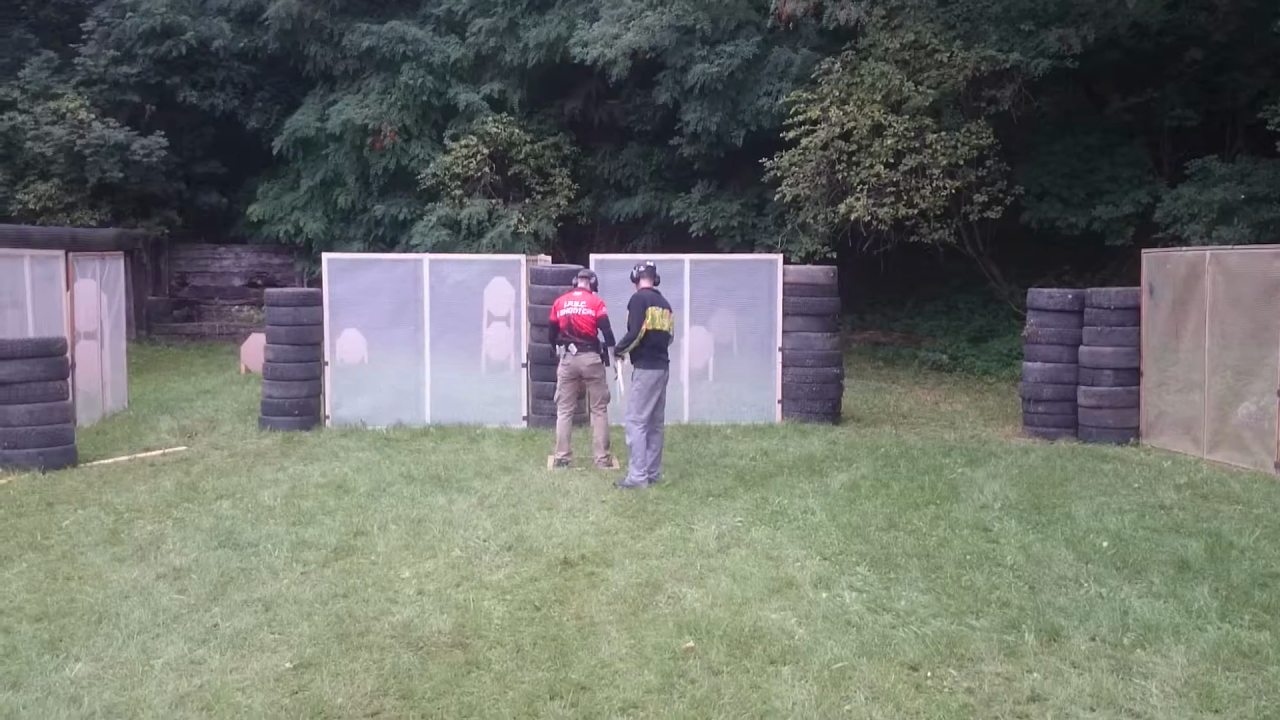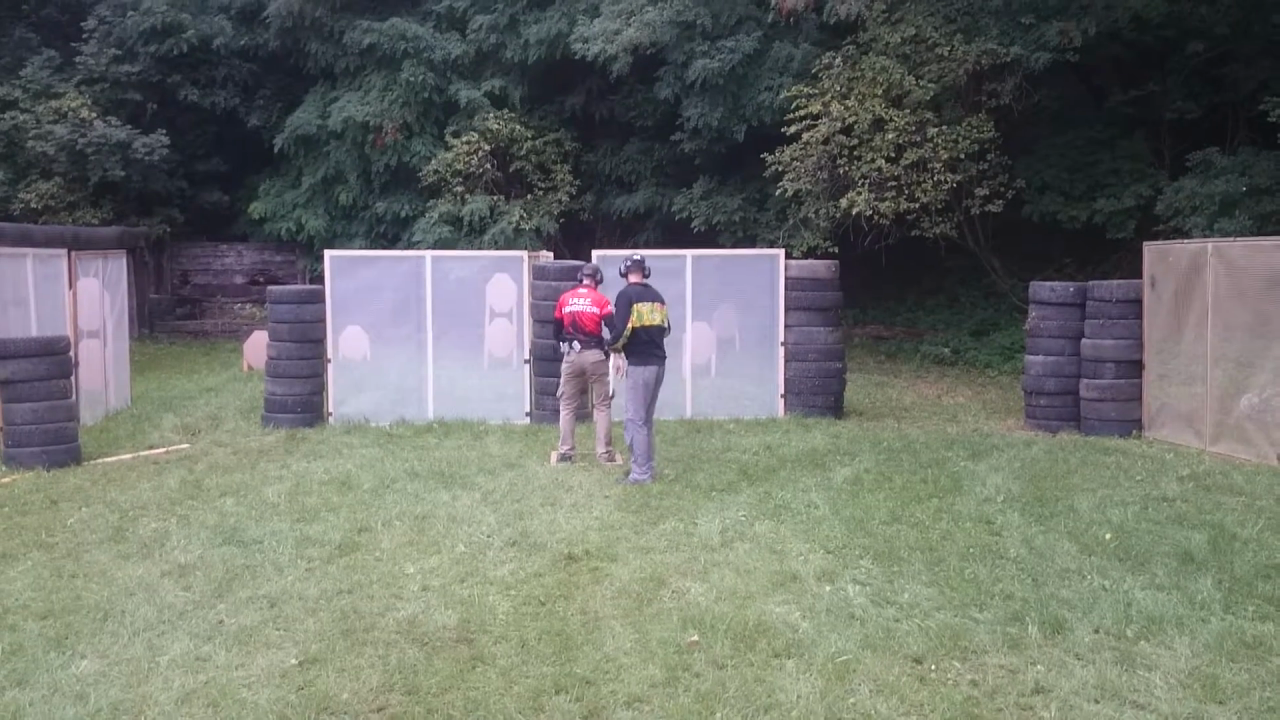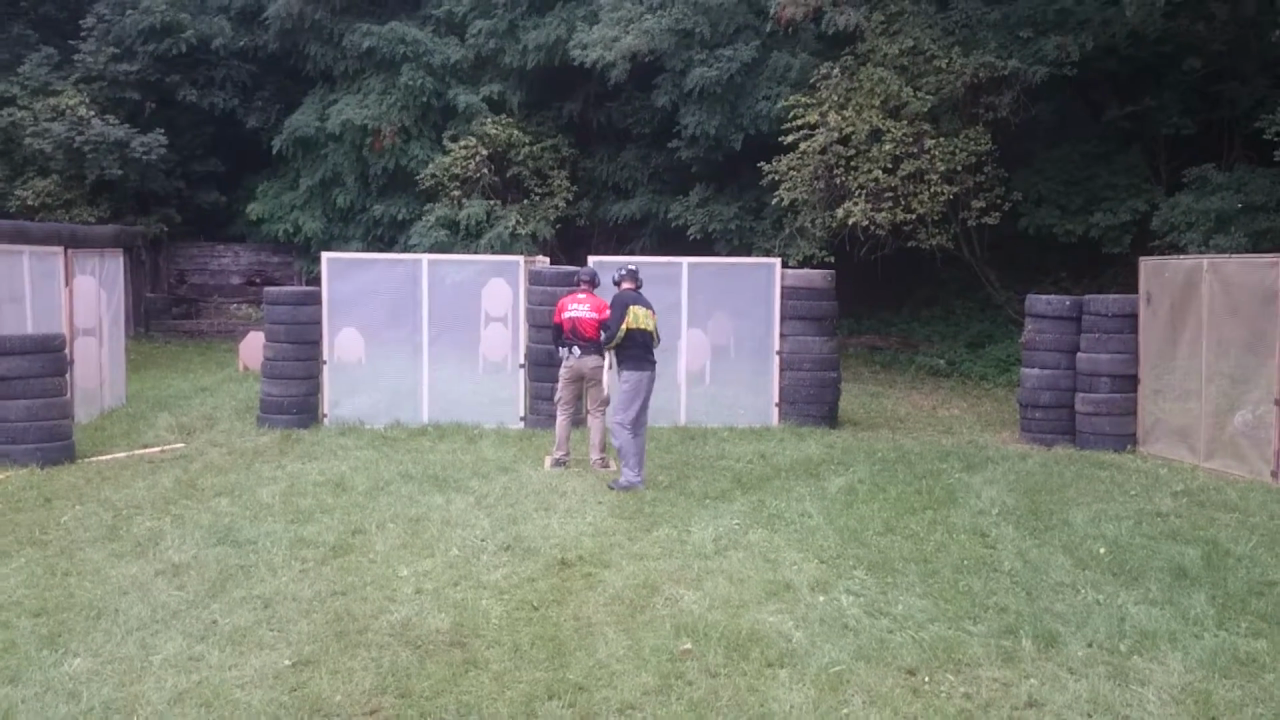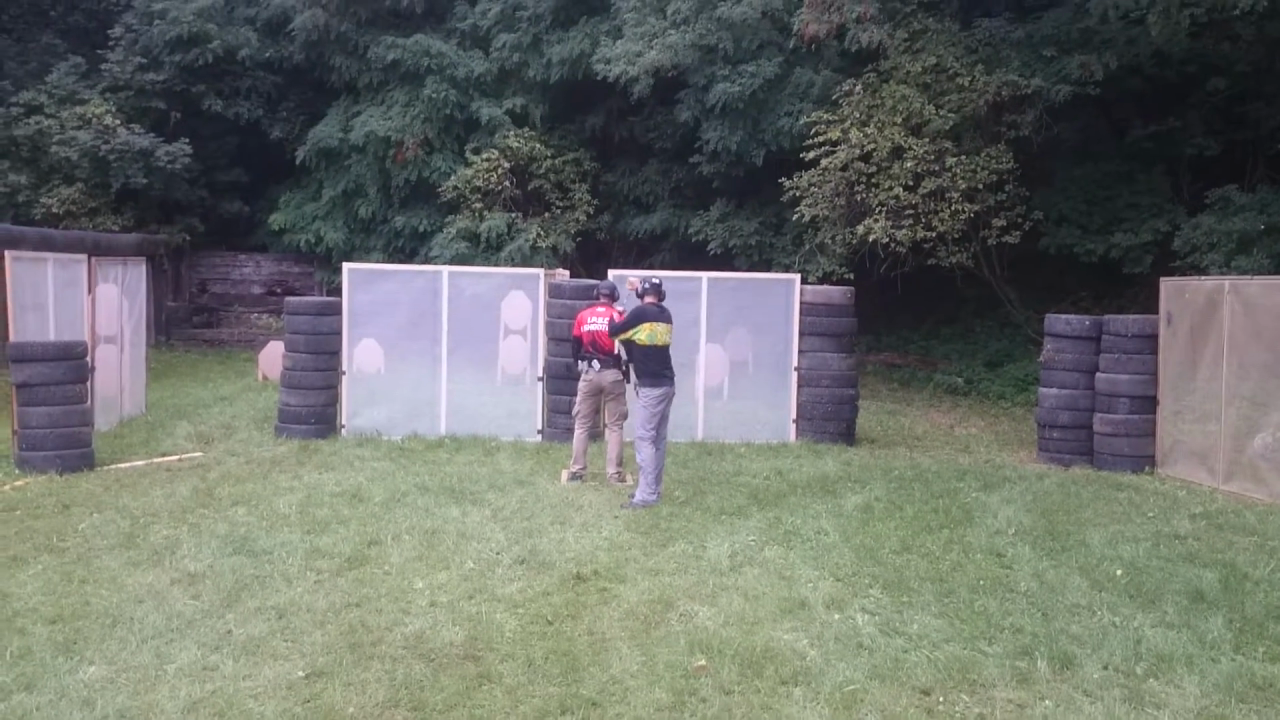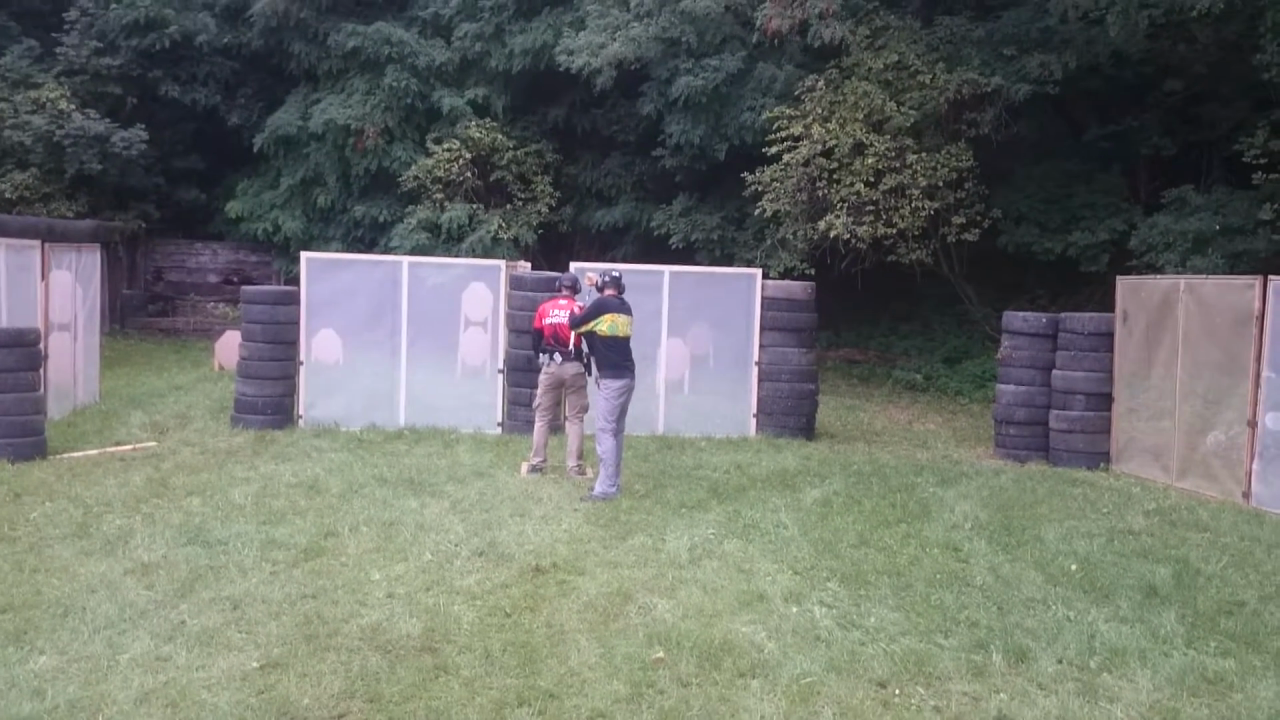
dt=0.7s
person 1, frame 1
left shoulder: (639, 298)
right shoulder: (664, 303)
left elbow: (635, 332)
right elbow: (669, 336)
left wrist: (620, 350)
left hip: (645, 368)
right hip: (662, 367)
left knee: (635, 421)
right knee: (655, 423)
left ankle: (637, 476)
right ankle: (652, 472)
person 1, frame 2
left shoulder: (626, 294)
right shoulder: (657, 296)
left elbow: (621, 330)
right elbow: (666, 329)
left wrist: (614, 347)
left hip: (639, 364)
right hip: (658, 362)
left knee: (635, 419)
right knee: (646, 418)
left ankle: (640, 473)
right ankle: (645, 467)
person 1, frame 3
left shoulder: (621, 298)
right shoulder: (645, 303)
left elbow: (615, 331)
right elbow: (655, 339)
left wrist: (607, 345)
left hip: (632, 369)
right hip: (648, 368)
left knee: (621, 423)
right knee: (638, 424)
left ankle: (631, 476)
right ankle: (635, 474)
person 1, frame 4
left shoulder: (641, 312)
right shoulder: (665, 314)
left elbow: (613, 332)
left wrist: (615, 316)
right wrist: (638, 286)
left hip: (651, 386)
right hip: (666, 384)
left knee: (644, 439)
right knee: (658, 439)
left ankle: (646, 496)
right ankle: (653, 490)
person 1, frame 5
left shoulder: (602, 303)
right shoulder: (625, 307)
left elbow: (574, 325)
left wrist: (576, 312)
right wrist: (593, 304)
left hip: (612, 378)
right hip: (626, 376)
left knee: (605, 431)
right knee: (616, 431)
left ankle: (606, 489)
right ankle: (612, 483)
person 2, frame 1
left shoulder: (559, 302)
right shoulder: (595, 301)
left elbow: (552, 335)
right elbow: (606, 331)
left hip: (567, 359)
right hip: (591, 358)
left knee: (564, 410)
right knee: (599, 410)
left ankle: (562, 457)
right ankle: (602, 458)
person 2, frame 2
left shoulder: (565, 299)
right shoulder: (601, 300)
left elbow: (556, 330)
left hip: (571, 355)
right hip: (595, 355)
left knee: (567, 406)
right knee: (602, 405)
left ankle: (565, 452)
right ankle: (604, 453)
person 2, frame 3
left shoulder: (563, 303)
right shoulder: (600, 305)
left elbow: (556, 334)
right wrist: (606, 352)
left hip: (570, 360)
right hip: (594, 360)
left knee: (564, 410)
right knee: (597, 411)
left ankle: (560, 457)
right ankle: (598, 459)
person 2, frame 4
left shoulder: (583, 316)
right shoulder: (618, 317)
left elbow: (575, 346)
left hip: (589, 373)
right hip: (613, 374)
left knee: (582, 424)
right knee: (614, 425)
left ankle: (576, 471)
right ankle: (615, 473)
person 2, frame 5
left shoulder: (544, 308)
right shoulder: (580, 309)
left elbow: (536, 338)
left hip: (550, 366)
right hip: (574, 367)
left knee: (542, 417)
right knee: (575, 418)
left ankle: (536, 463)
right ankle: (575, 466)
